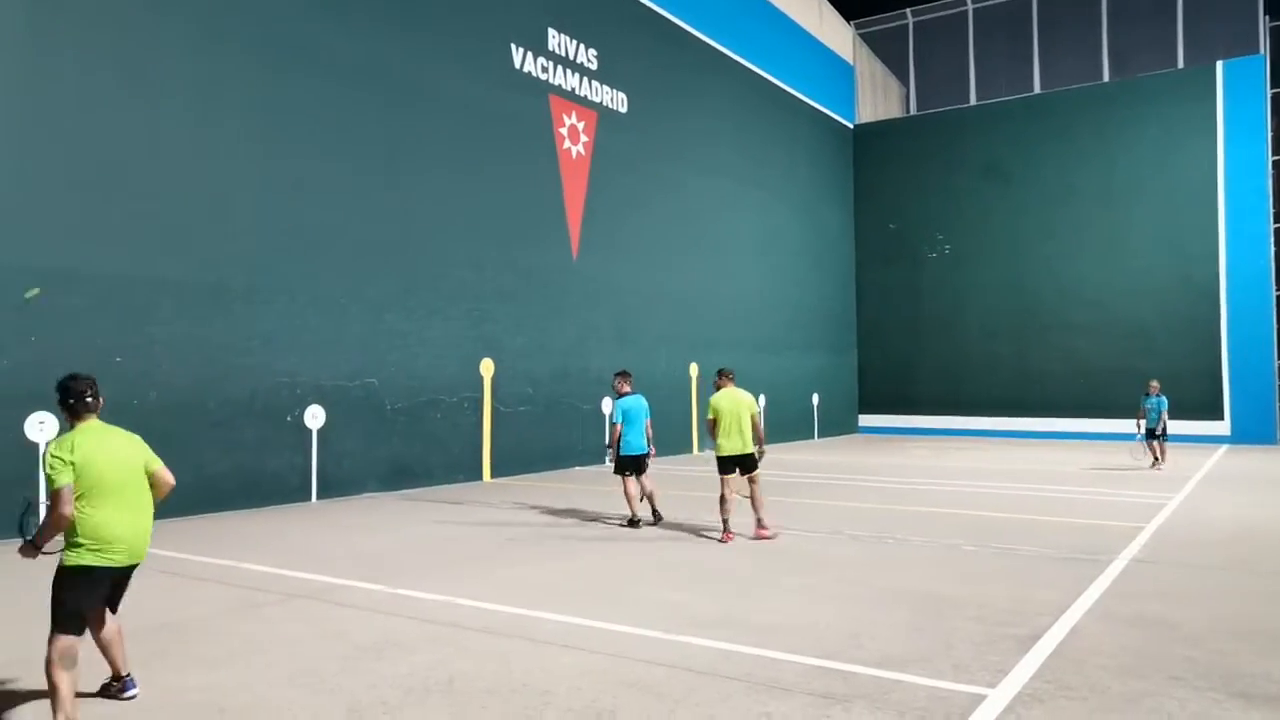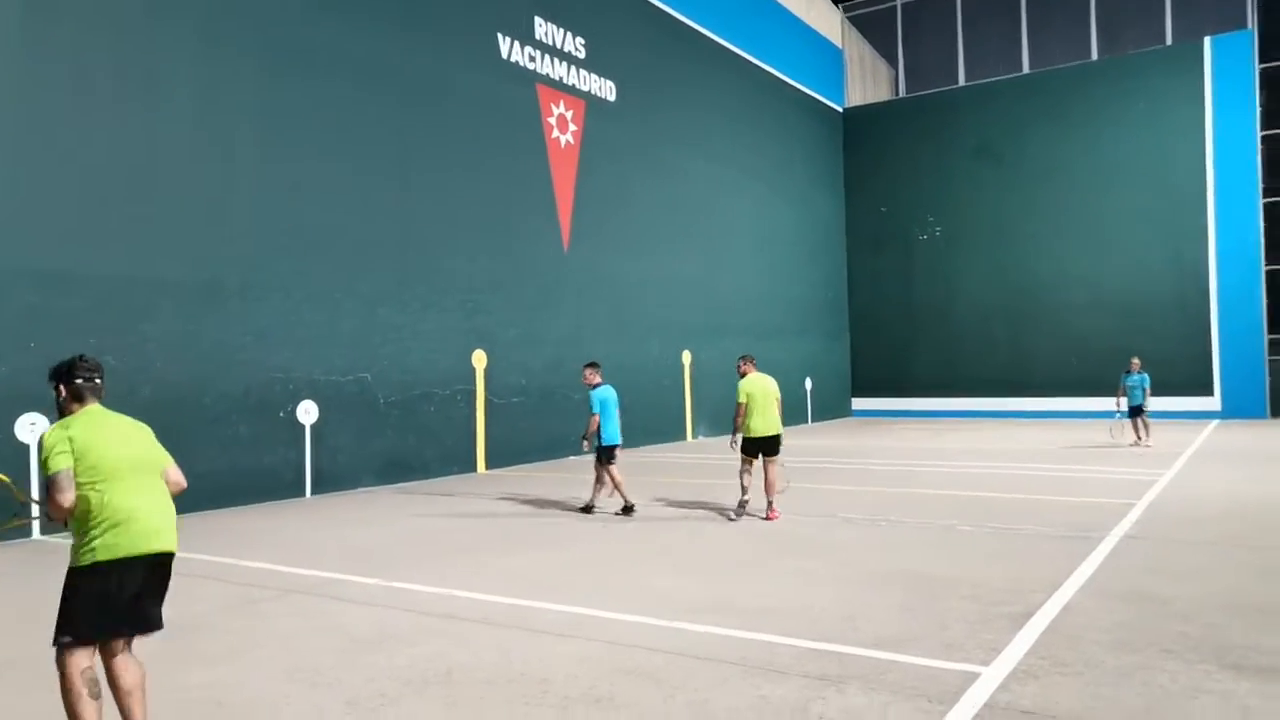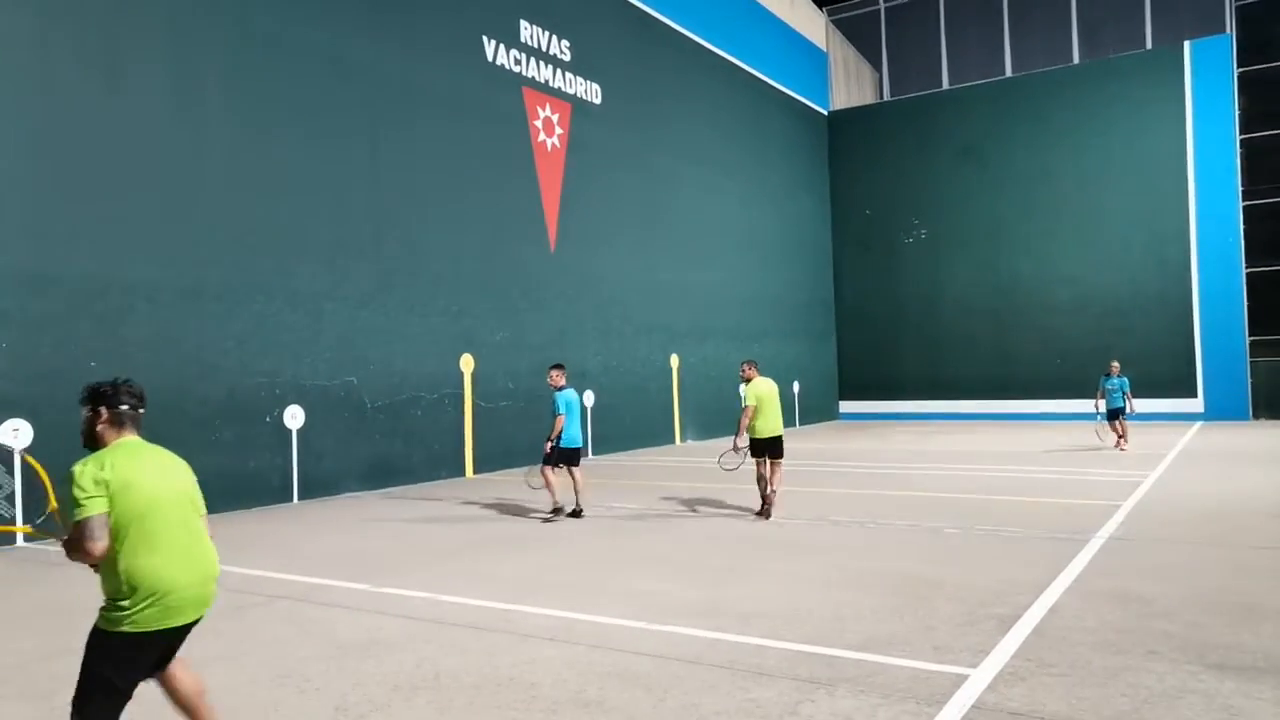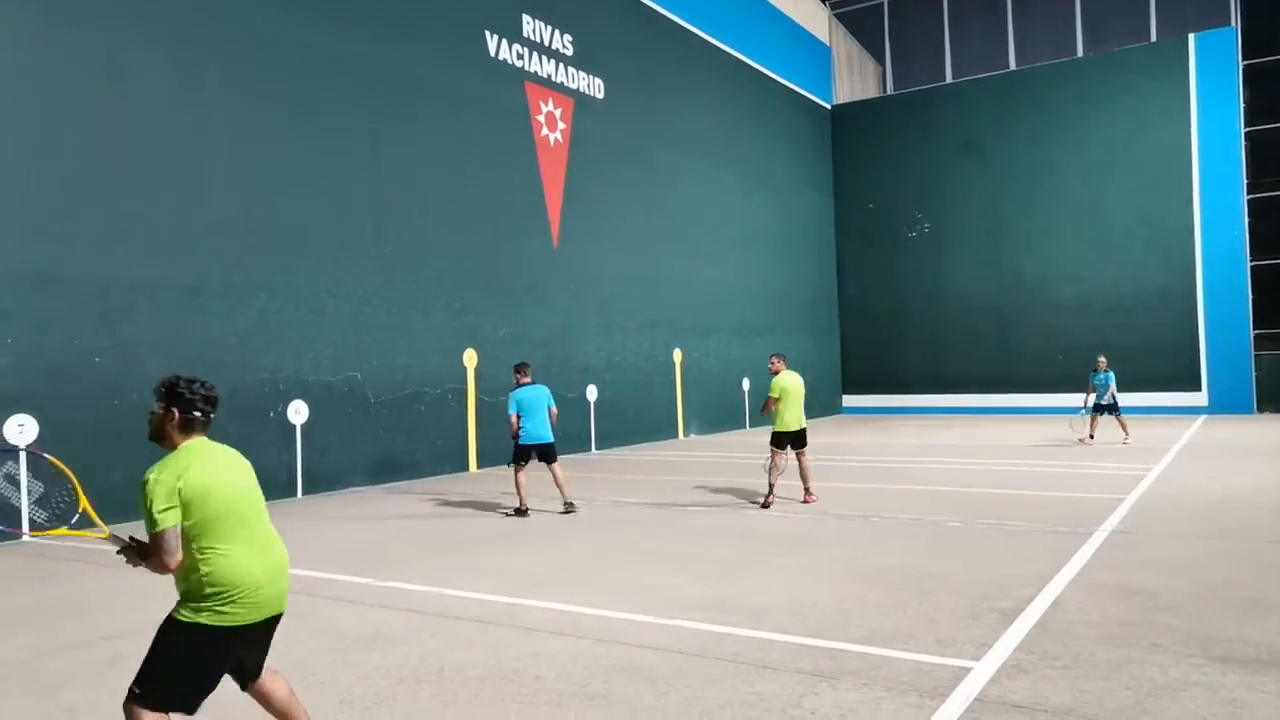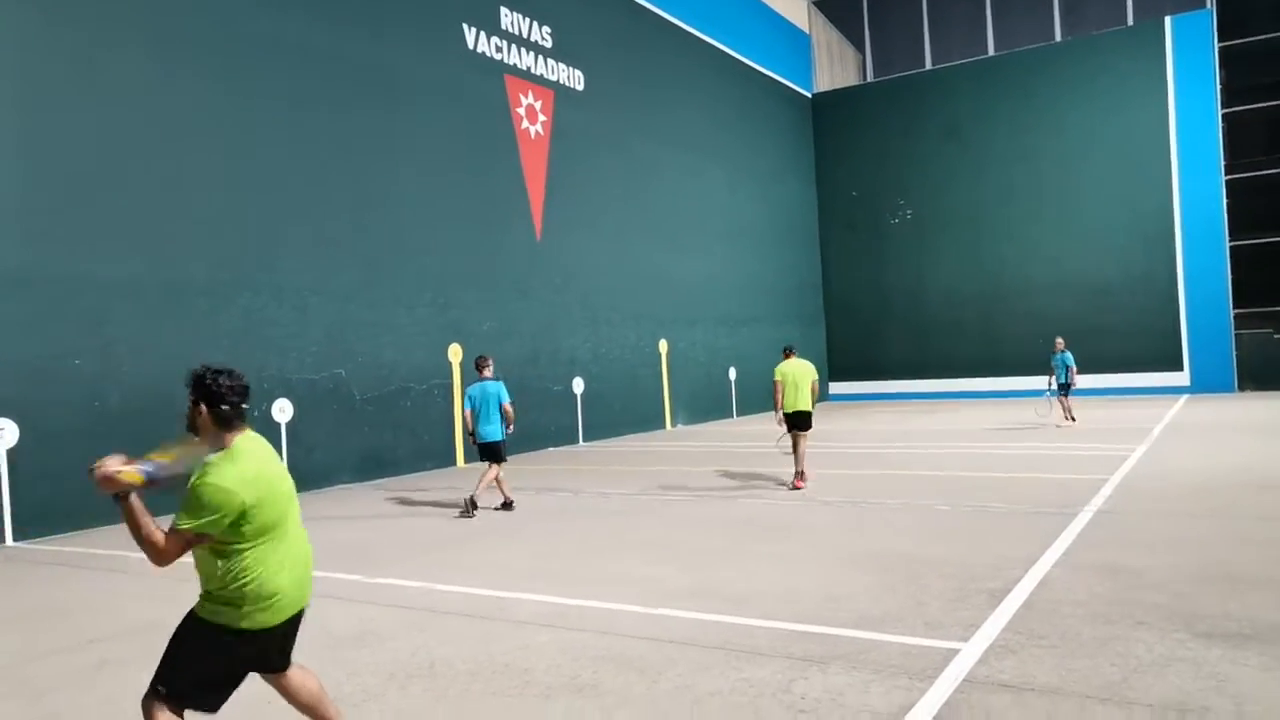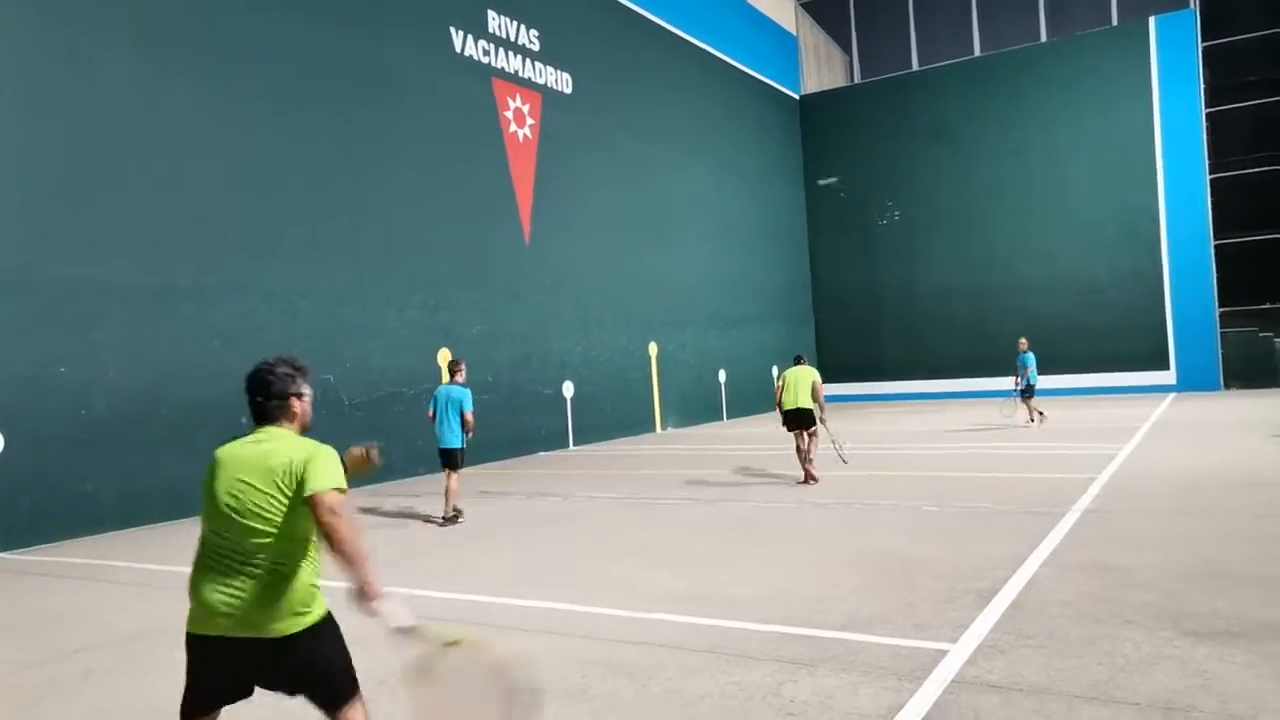
dt=0.4s
person 1, frame 1
left shoulder: (61, 448)
right shoulder: (130, 440)
left elbow: (63, 510)
right elbow: (166, 481)
left wrist: (35, 544)
left hip: (89, 551)
right hip: (133, 546)
left knee: (63, 637)
right knee: (98, 610)
right ankle: (123, 679)
person 1, frame 2
left shoulder: (60, 433)
right shoulder: (137, 428)
left elbow: (62, 501)
right elbow: (177, 482)
left wrist: (59, 514)
left hip: (108, 547)
right hip: (159, 543)
left knee: (74, 652)
right knee: (117, 646)
person 1, frame 3
left shoulder: (91, 469)
right shoulder: (175, 462)
left elbow: (94, 548)
right elbow: (203, 532)
left wrist: (72, 548)
left hip: (143, 607)
right hip: (197, 593)
right knee: (160, 661)
person 1, frame 4
left shoulder: (164, 475)
right shoulder: (233, 457)
left elbow: (169, 560)
left wrist: (140, 553)
right wrist: (151, 552)
left hip: (221, 607)
right hip: (269, 592)
right knee: (251, 675)
person 1, frame 5
left shoulder: (217, 483)
right shoulder: (253, 443)
left elbow: (163, 552)
left wrist: (126, 495)
right wrist: (128, 471)
left hip: (243, 610)
right hip: (289, 594)
right knee: (279, 671)
person 1, frame 6
left shoulder: (225, 457)
right shoulder: (316, 457)
right elbow: (331, 515)
left wrist: (342, 466)
right wrist: (364, 577)
left hip: (214, 620)
right hip: (291, 621)
